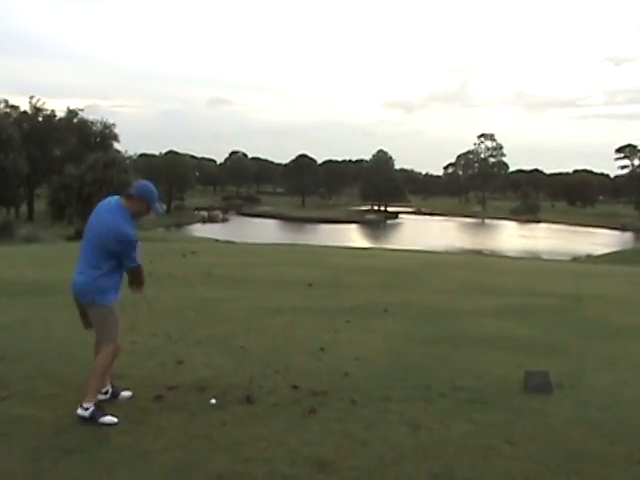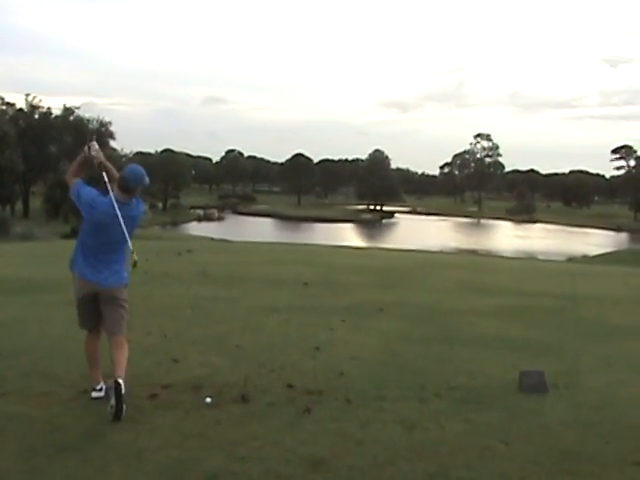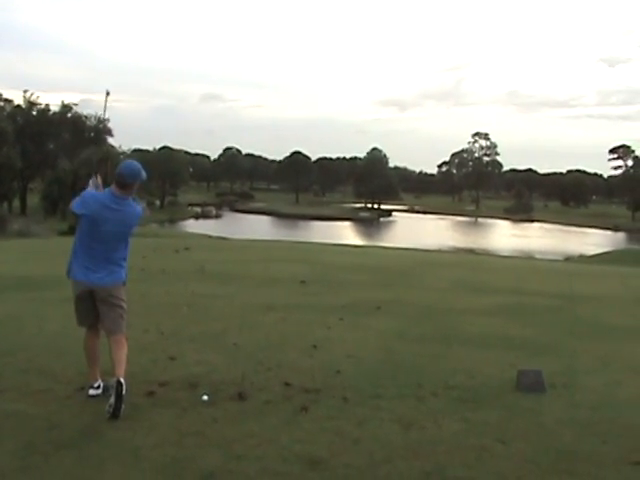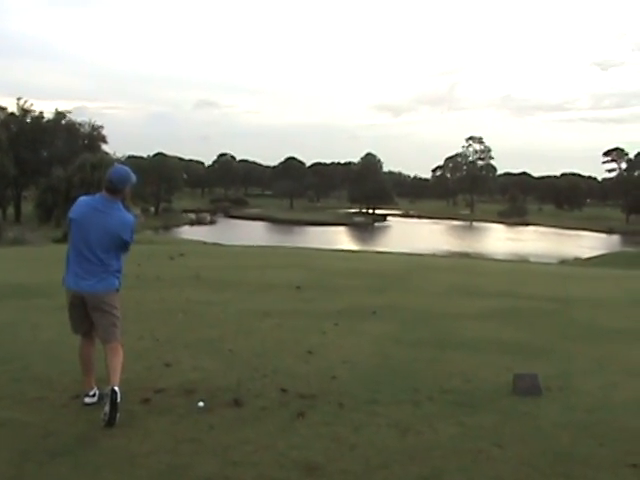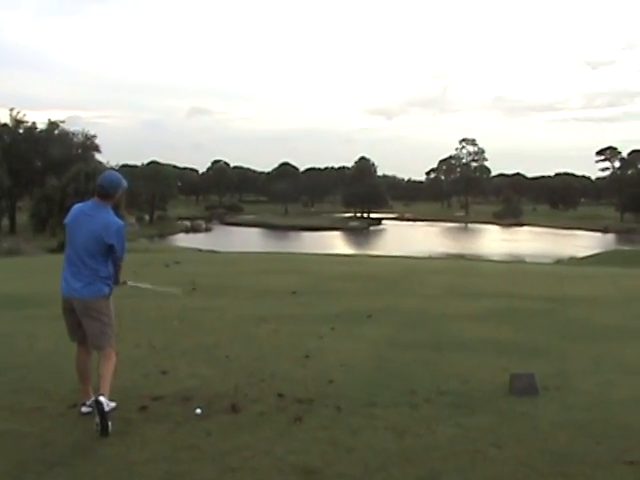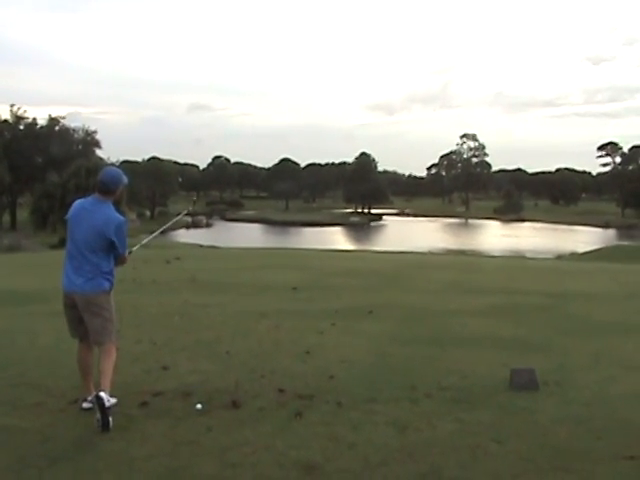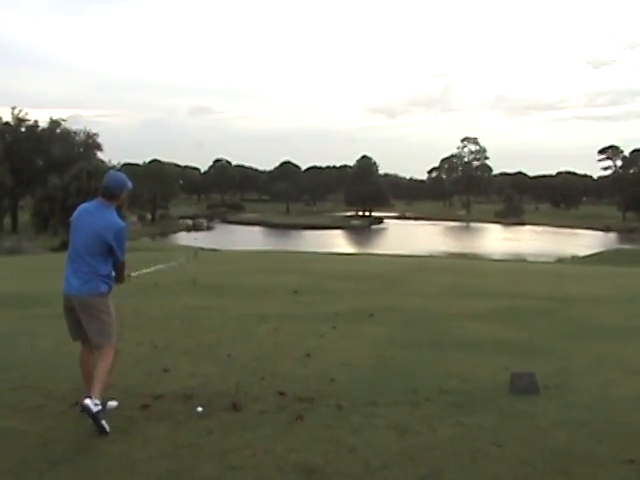
dt=0.4s
person 1, frame 1
left shoulder: (108, 204)
right shoulder: (126, 232)
right elbow: (134, 269)
right wrist: (138, 283)
left hip: (86, 285)
right hip: (98, 290)
left knee: (106, 336)
right knee: (111, 344)
left ankle: (104, 387)
right ankle: (88, 405)
person 1, frame 2
left shoulder: (94, 204)
right shoulder: (137, 210)
left elbow: (71, 177)
right elbow: (120, 186)
left wrist: (86, 154)
right wrist: (104, 161)
left hip: (85, 279)
right hip: (114, 282)
left knee: (92, 332)
right knee: (118, 338)
left ankle: (97, 385)
right ankle: (118, 382)
person 1, frame 3
left shoulder: (90, 200)
right shoulder: (135, 212)
left elbow: (74, 207)
left wrist: (92, 188)
right wrist: (102, 189)
left hip: (82, 277)
right hip: (111, 281)
left knee: (91, 329)
right knee: (117, 335)
left ankle: (94, 382)
right ankle: (119, 380)
person 1, frame 4
left shoulder: (80, 205)
right shoulder: (127, 221)
left elbow: (72, 238)
left hip: (75, 285)
right hip: (104, 288)
left knee: (87, 337)
right knee: (113, 342)
left ankle: (90, 391)
right ankle: (114, 388)
person 1, frame 5
left shoulder: (75, 211)
right shoulder: (115, 225)
right elbow: (117, 264)
right wrist: (114, 281)
left hip: (69, 291)
right hip: (95, 294)
left knee: (83, 345)
right knee: (107, 350)
left ankle: (87, 399)
right ankle: (102, 397)
person 1, frame 6
left shoulder: (76, 207)
right shoulder: (116, 220)
right elbow: (121, 259)
right wrist: (116, 258)
left hip: (71, 287)
right hip: (96, 289)
left knee: (84, 341)
right knee: (107, 345)
left ankle: (88, 395)
right ankle: (103, 393)
person 1, frame 7
left shoulder: (81, 210)
right shoulder: (116, 225)
right elbow: (119, 265)
right wrist: (120, 278)
left hip: (71, 289)
right hip: (94, 292)
left knee: (87, 344)
right knee: (106, 348)
left ankle: (92, 398)
right ankle: (92, 400)
